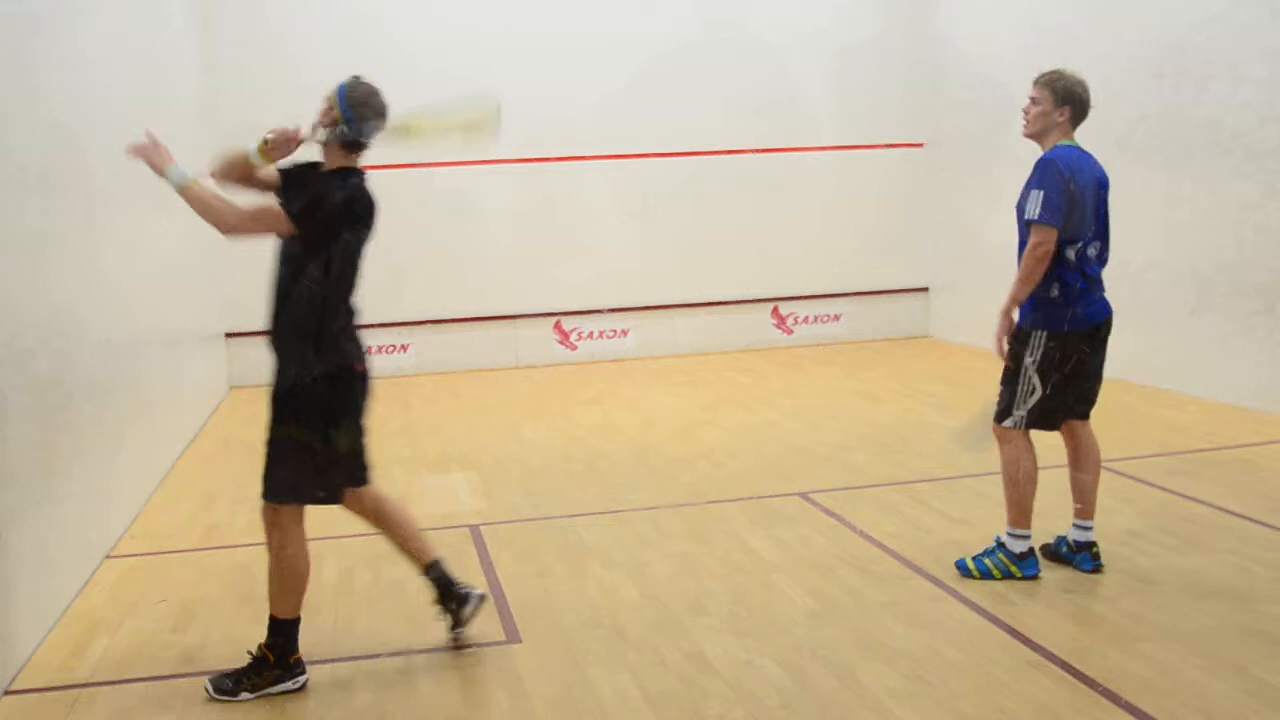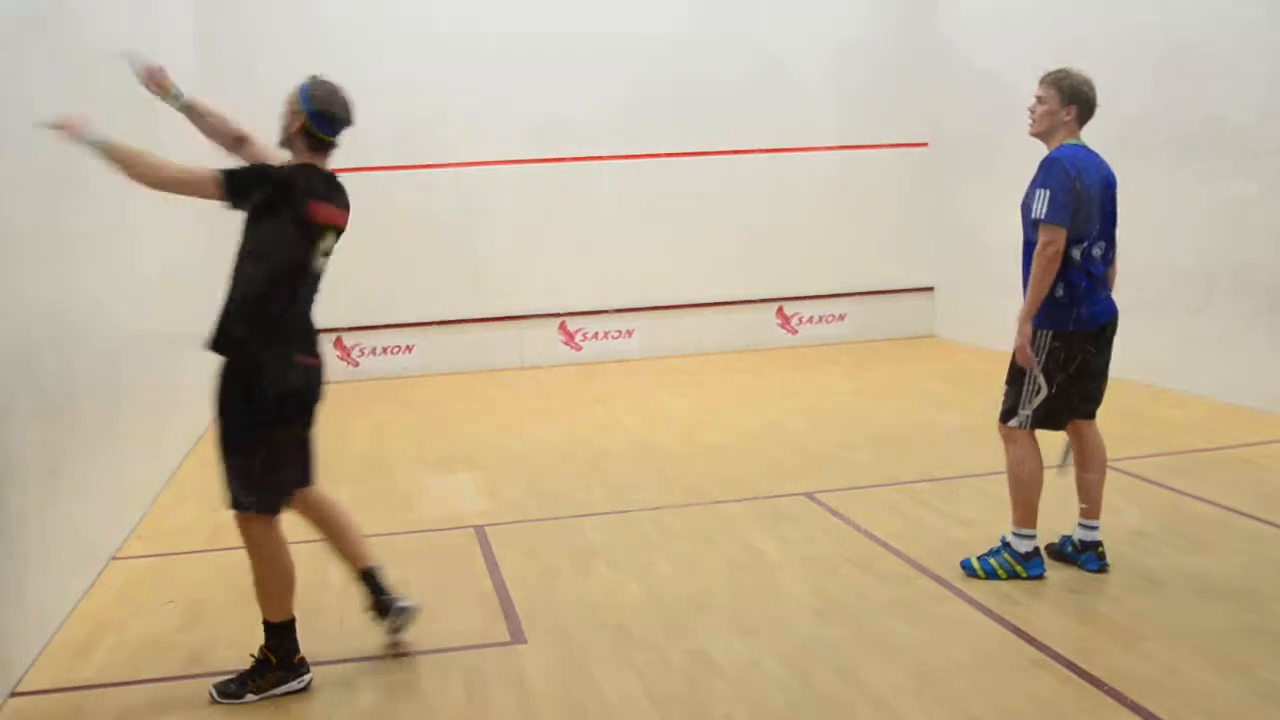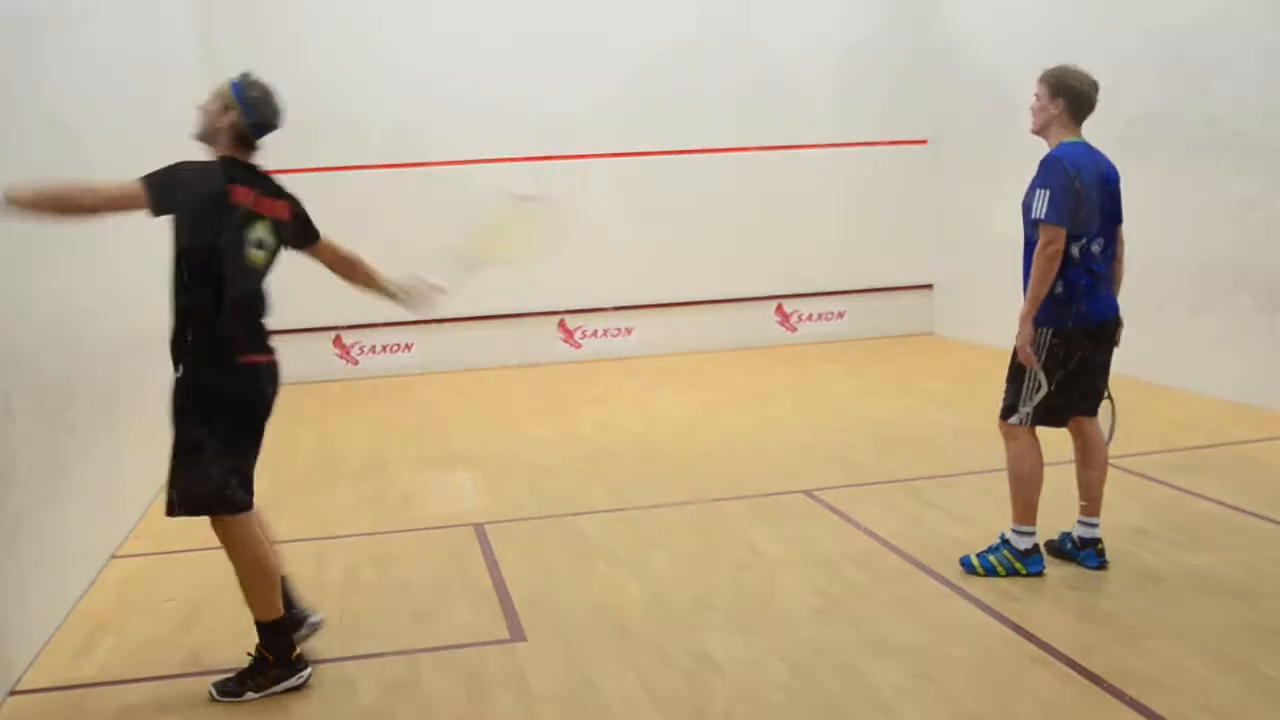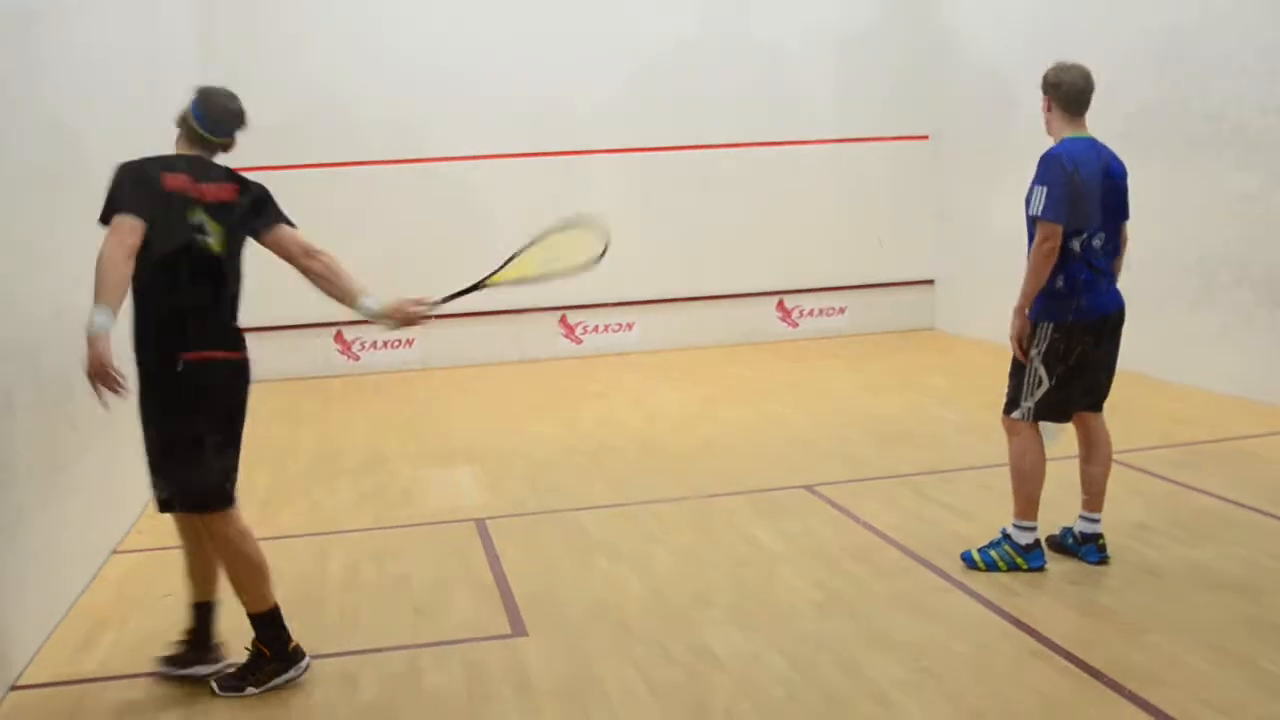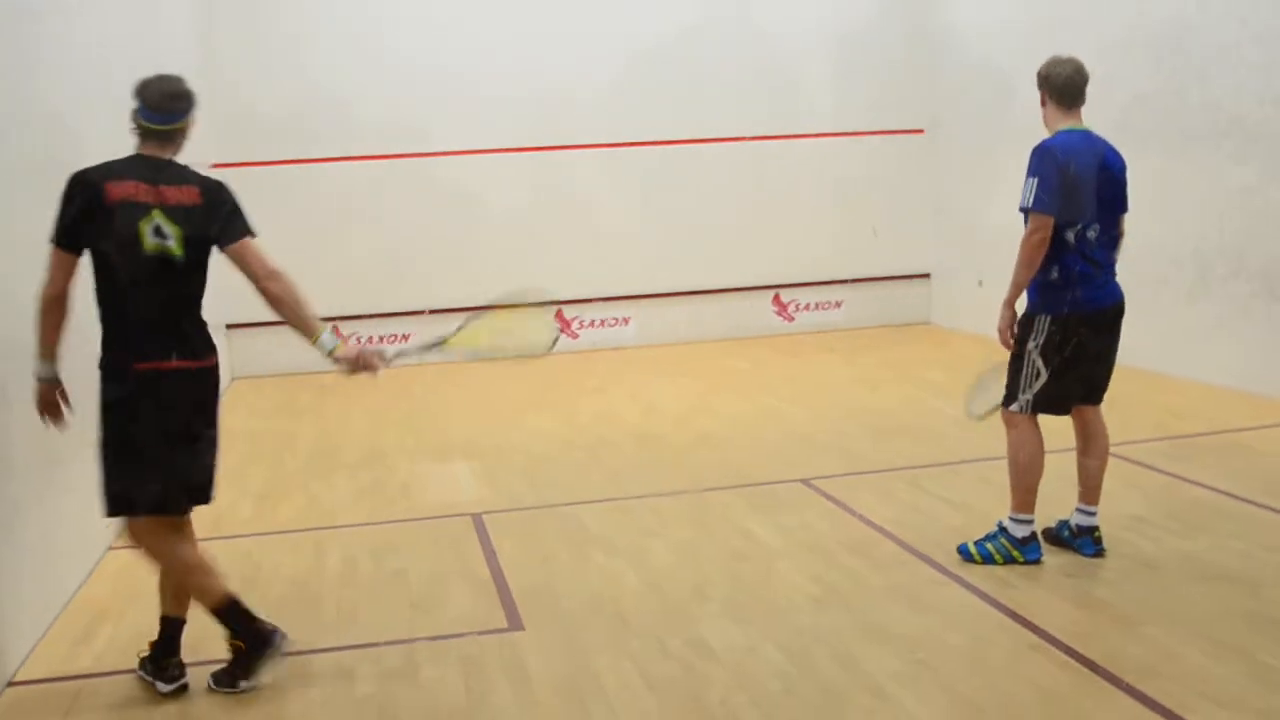
dt=0.2s
person 1, frame 1
left shoulder: (347, 196)
right shoulder: (314, 178)
left elbow: (231, 219)
right elbow: (229, 174)
left wrist: (168, 167)
right wrist: (264, 152)
left hip: (316, 372)
right hip: (330, 366)
left knee: (283, 510)
right knee: (356, 492)
left ankle: (281, 657)
right ankle: (451, 592)
person 1, frame 2
left shoulder: (282, 185)
right shoulder: (332, 195)
left elbow: (164, 176)
right elbow: (243, 144)
left wrist: (91, 136)
right wrist: (177, 97)
left hip: (262, 371)
right hip: (295, 365)
left knee: (256, 511)
right knee: (298, 490)
left ankle: (284, 659)
right ankle: (381, 597)
person 1, frame 3
left shoulder: (201, 180)
right shoulder: (278, 198)
left elbow: (100, 197)
right elbow: (340, 260)
right wrist: (395, 287)
left hip: (215, 372)
right hip: (253, 367)
left knee: (229, 511)
right knee: (229, 506)
left ankle: (280, 656)
right ankle: (289, 608)
person 1, frame 4
left shoulder: (137, 176)
right shoulder: (245, 192)
left elbow: (121, 248)
right elbow: (306, 256)
left wrist: (99, 327)
right wrist: (373, 306)
left hip: (173, 369)
right hip: (225, 365)
left knee: (210, 513)
right knee: (198, 507)
left ankle: (278, 646)
right ankle: (201, 641)
person 1, frame 5
left shoulder: (89, 186)
right shoulder: (210, 194)
left elbow: (55, 293)
right elbow: (267, 277)
left wrist: (46, 369)
right wrist: (327, 344)
left hip: (133, 380)
right hip: (196, 374)
left knee: (146, 528)
right knee: (173, 515)
left ankle: (249, 631)
right ankle: (166, 654)
person 2, frame 1
left shoulder: (1052, 166)
right shoulder: (1091, 168)
left elbow: (1041, 247)
left wrist: (1007, 312)
left hip: (1052, 322)
right hip: (1090, 315)
left knee: (1011, 426)
right knee: (1075, 422)
left ankle: (1017, 548)
right ankle: (1082, 540)
person 2, frame 2
left shoulder: (1057, 166)
right shoulder: (1100, 168)
left elbow: (1051, 246)
right elbow: (1108, 248)
left wrist: (1025, 318)
left hip: (1058, 322)
right hip: (1096, 317)
left knee: (1016, 427)
right knee: (1081, 422)
left ankle: (1023, 549)
right ankle: (1088, 540)
person 2, frame 3
left shoulder: (1057, 165)
right shoulder: (1103, 166)
left elbow: (1051, 246)
right elbow: (1117, 245)
left wrist: (1026, 319)
left hip: (1060, 320)
right hip: (1098, 315)
left knee: (1017, 425)
right knee: (1084, 420)
left ankle: (1022, 546)
right ankle: (1088, 538)
person 2, frame 4
left shoulder: (1057, 161)
right shoulder: (1111, 161)
left elbow: (1047, 243)
right elbow: (1120, 238)
left wrist: (1020, 312)
left hip: (1062, 314)
right hip: (1105, 309)
left knee: (1020, 420)
right knee: (1089, 416)
left ankle: (1023, 540)
right ankle: (1089, 533)
person 2, frame 5
left shoulder: (1050, 153)
right shoulder: (1110, 155)
left elbow: (1039, 234)
right elbow: (1117, 230)
left wrist: (1008, 303)
left hip: (1059, 307)
right hip: (1104, 302)
left knee: (1019, 412)
right knee: (1087, 409)
left ankle: (1019, 534)
right ankle: (1085, 525)
